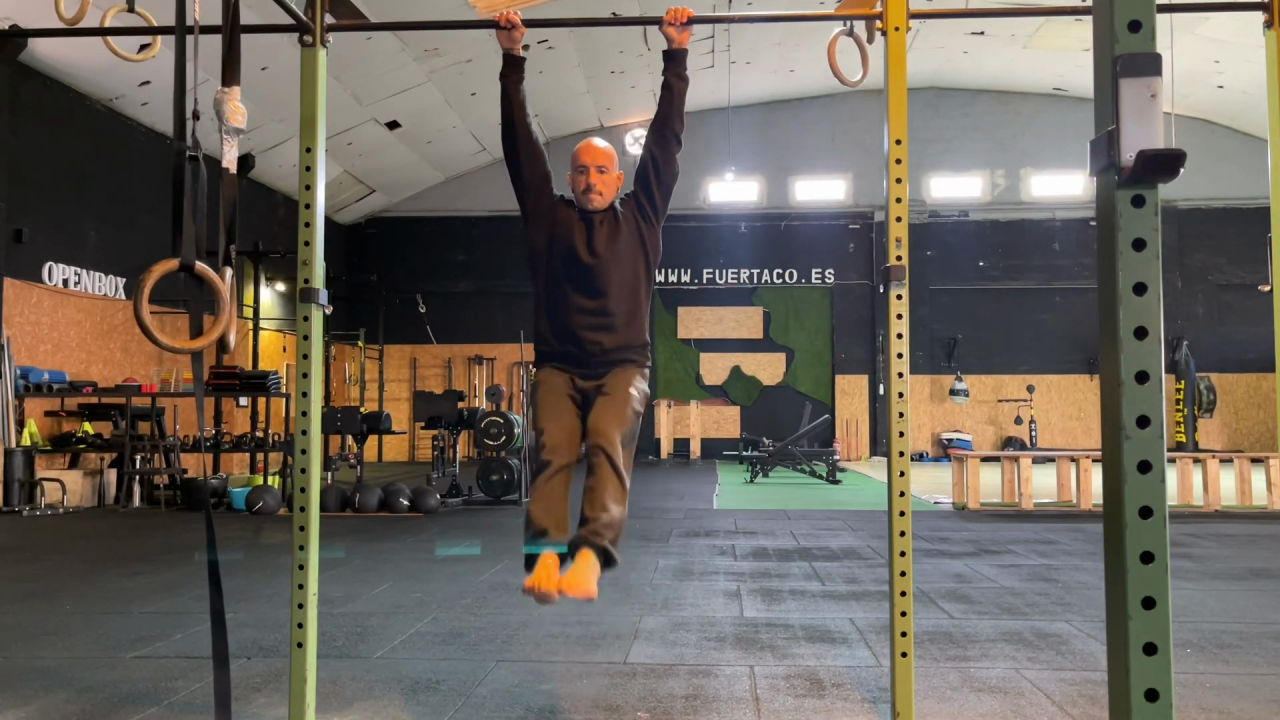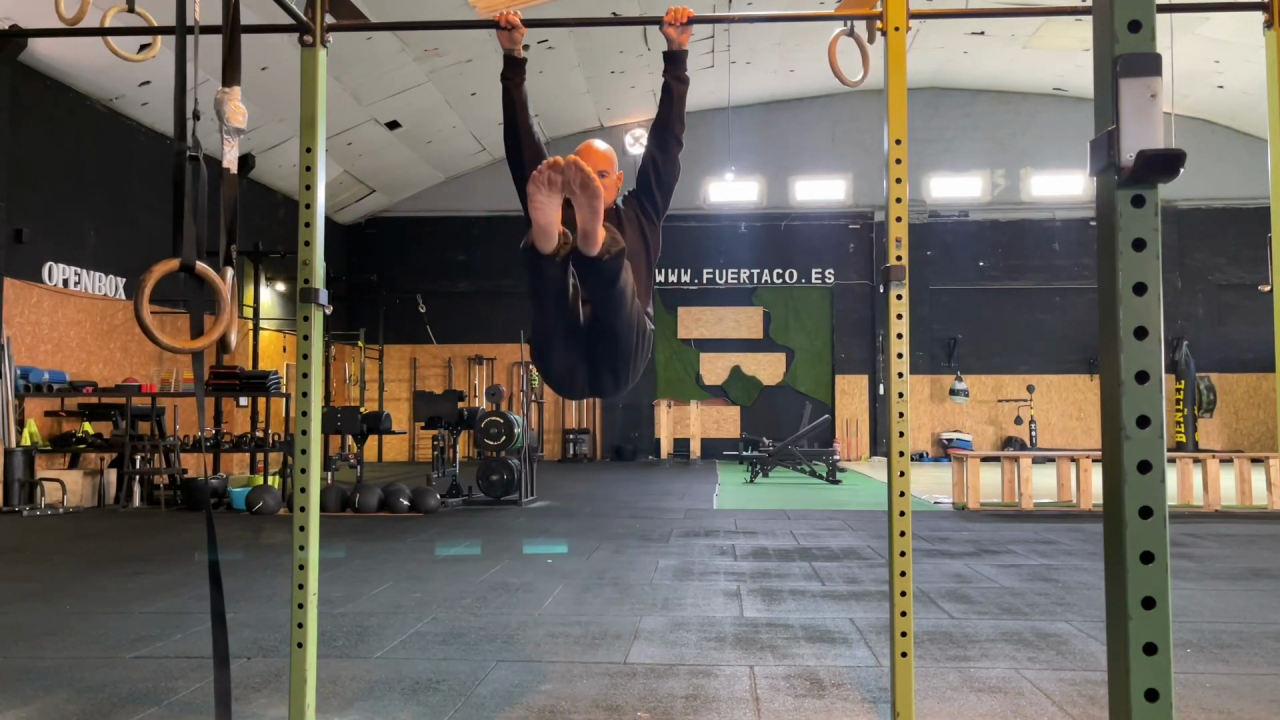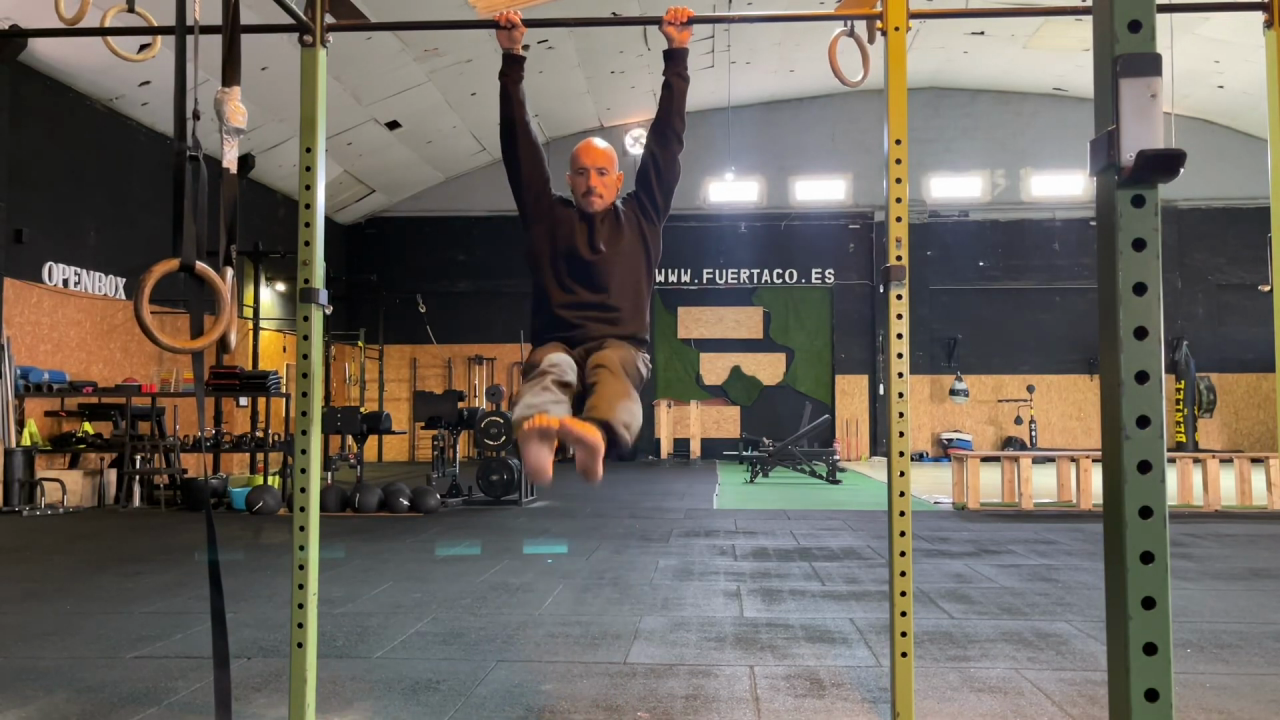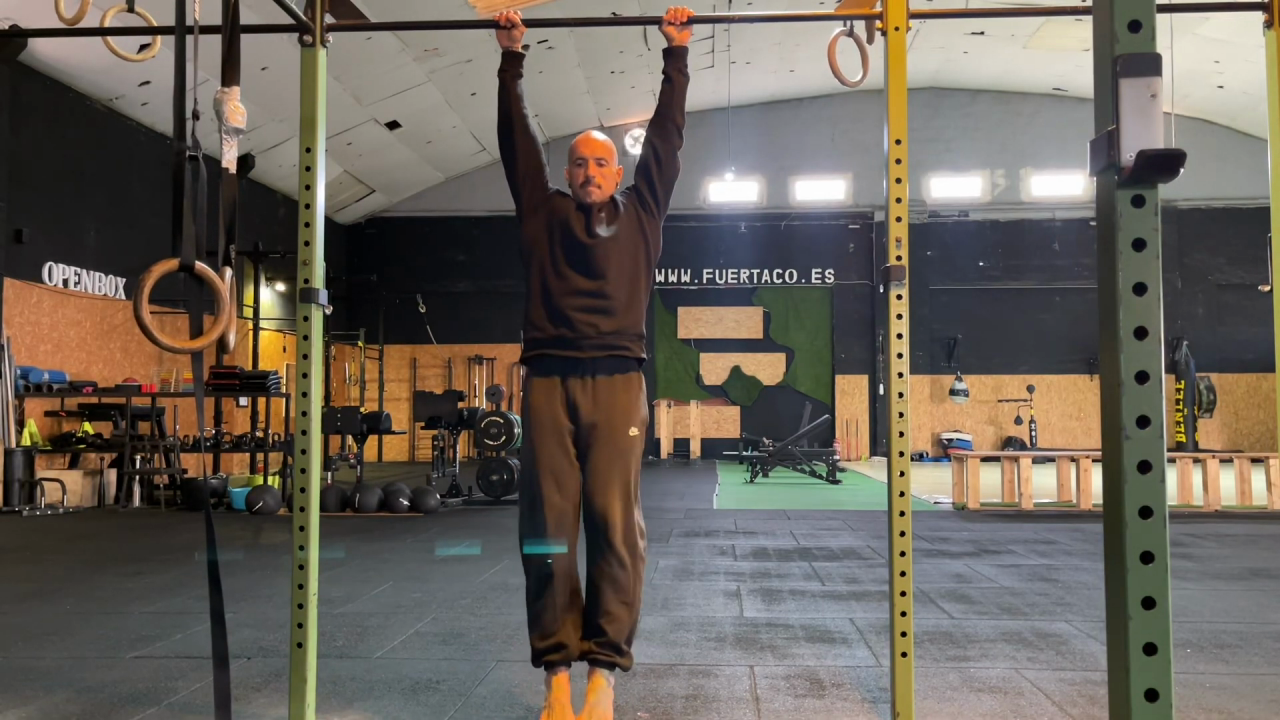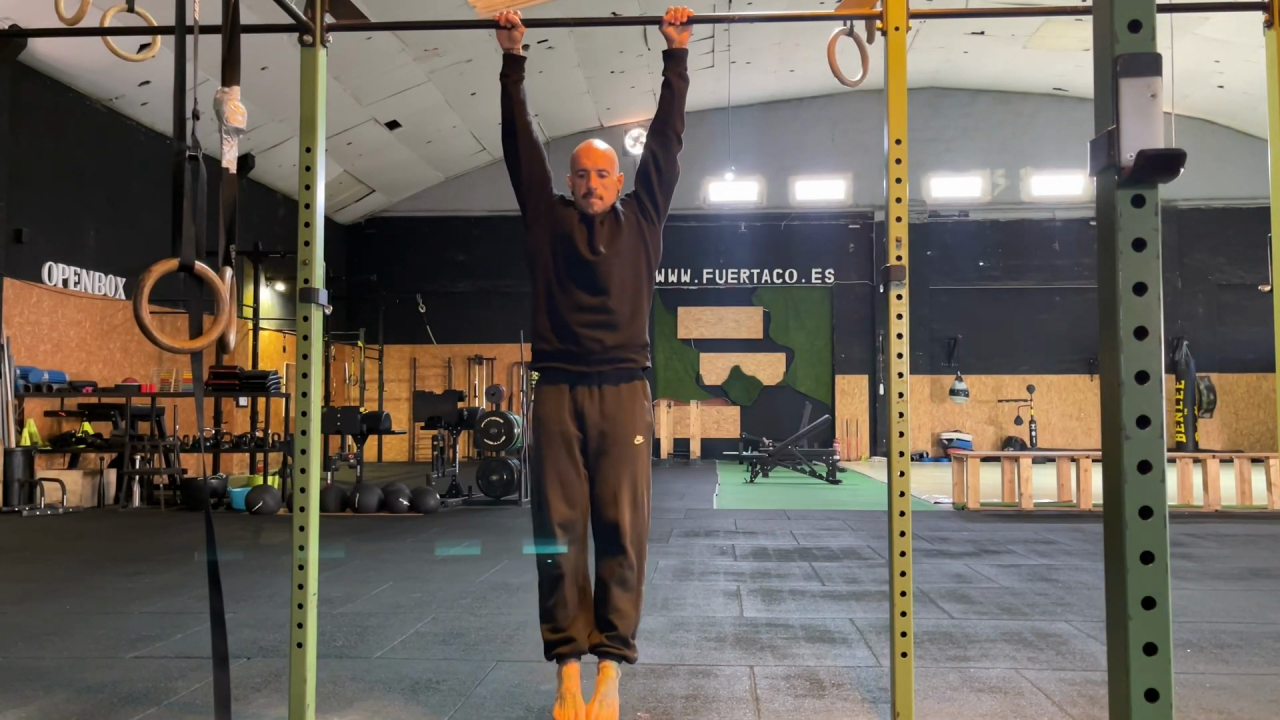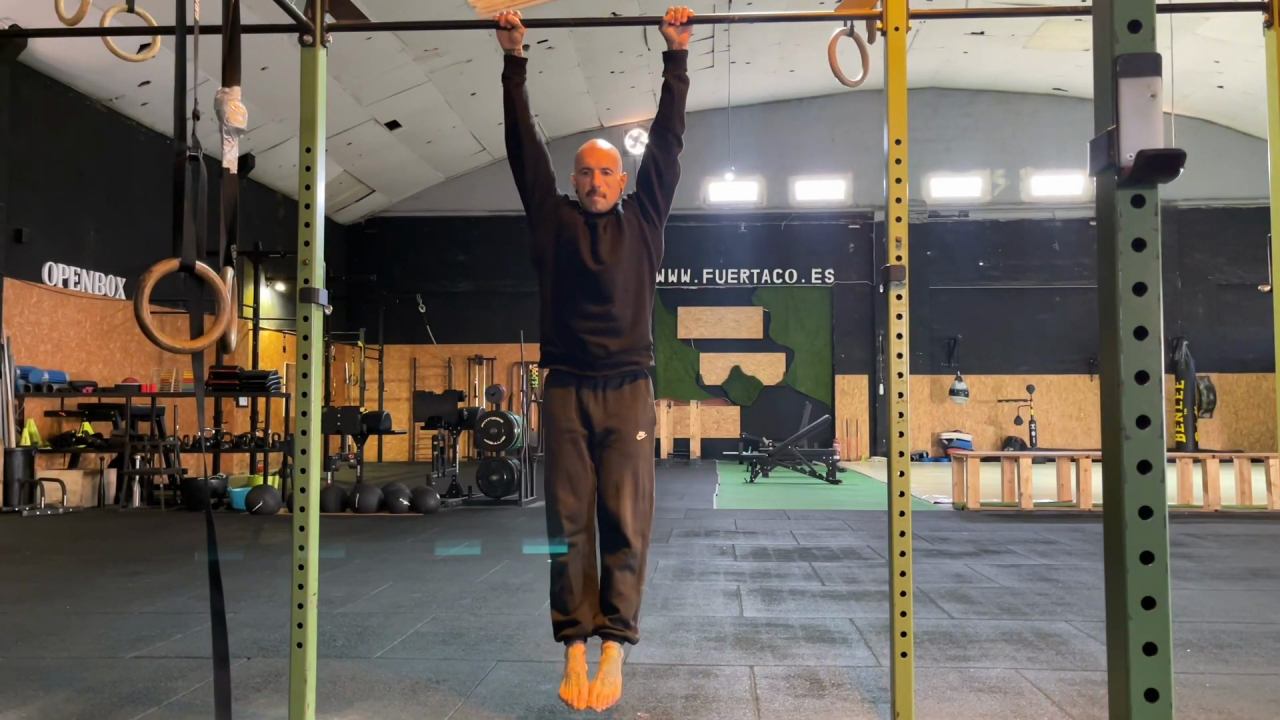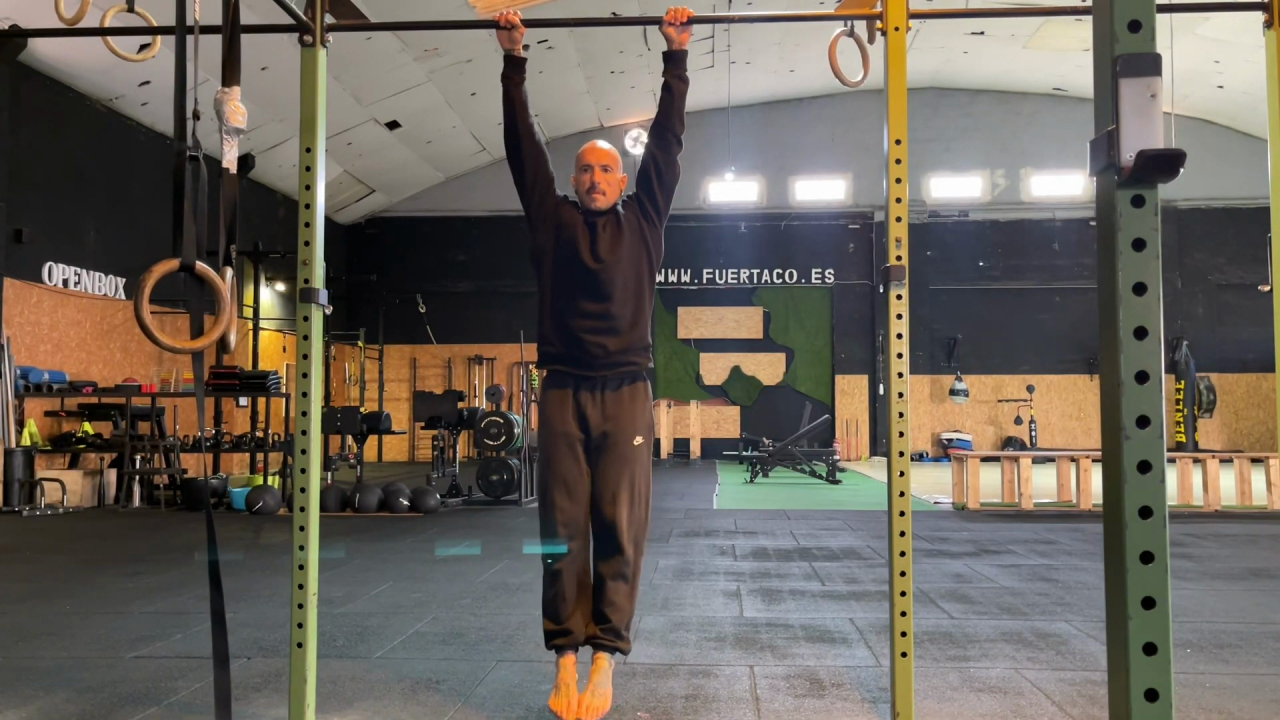
dt=0.4s
person 1, frame 1
left shoulder: (639, 215)
right shoulder: (549, 215)
left elbow: (664, 141)
right elbow: (520, 142)
left wrist: (676, 56)
right wrist: (512, 58)
left hip: (621, 369)
right hip: (559, 371)
left knee: (610, 444)
right knee: (552, 454)
left ankle: (588, 557)
right ankle: (545, 560)
person 1, frame 2
left shoulder: (640, 214)
right shoulder: (555, 210)
left elbow: (666, 141)
right elbow: (521, 143)
left wrist: (676, 54)
right wrist: (513, 58)
left hip: (620, 352)
right hip: (562, 359)
left knee: (609, 280)
right knee: (553, 279)
left ankle: (593, 245)
right ankle: (548, 240)
person 1, frame 3
left shoulder: (640, 217)
right shoulder: (549, 215)
left elbow: (665, 144)
right elbow: (519, 144)
left wrist: (677, 55)
right wrist: (512, 58)
left hip: (620, 350)
right hip: (558, 343)
left knee: (612, 372)
right knee: (551, 373)
left ankle: (593, 433)
right ankle: (540, 427)
person 1, frame 4
left shoulder: (640, 211)
right shoulder: (544, 211)
left elbow: (666, 136)
right elbow: (515, 137)
right wrist: (511, 57)
left hip: (618, 381)
right hip: (549, 380)
left knee: (616, 521)
right knee: (548, 524)
person 1, frame 5
left shoulder: (640, 217)
right shoulder: (547, 218)
left elbow: (665, 139)
right elbow: (519, 141)
right wrist: (512, 59)
left hip: (623, 390)
right hip: (559, 391)
left knee: (622, 532)
right knee: (559, 533)
person 1, frame 6
left shoulder: (643, 218)
right shoulder: (553, 219)
left elbow: (666, 140)
right elbow: (524, 144)
right wrist: (514, 60)
left hip: (628, 389)
right hip: (567, 390)
left knee: (626, 523)
right knee: (569, 525)
left ankle: (613, 648)
right ankle: (575, 649)
person 1, frame 7
left shoulder: (643, 218)
right shoulder: (551, 218)
left elbow: (667, 140)
right elbow: (523, 144)
right wrist: (513, 59)
left hip: (626, 391)
right hip: (563, 391)
left knee: (619, 529)
right knee: (563, 530)
left ankle: (604, 661)
right ankle: (565, 658)
